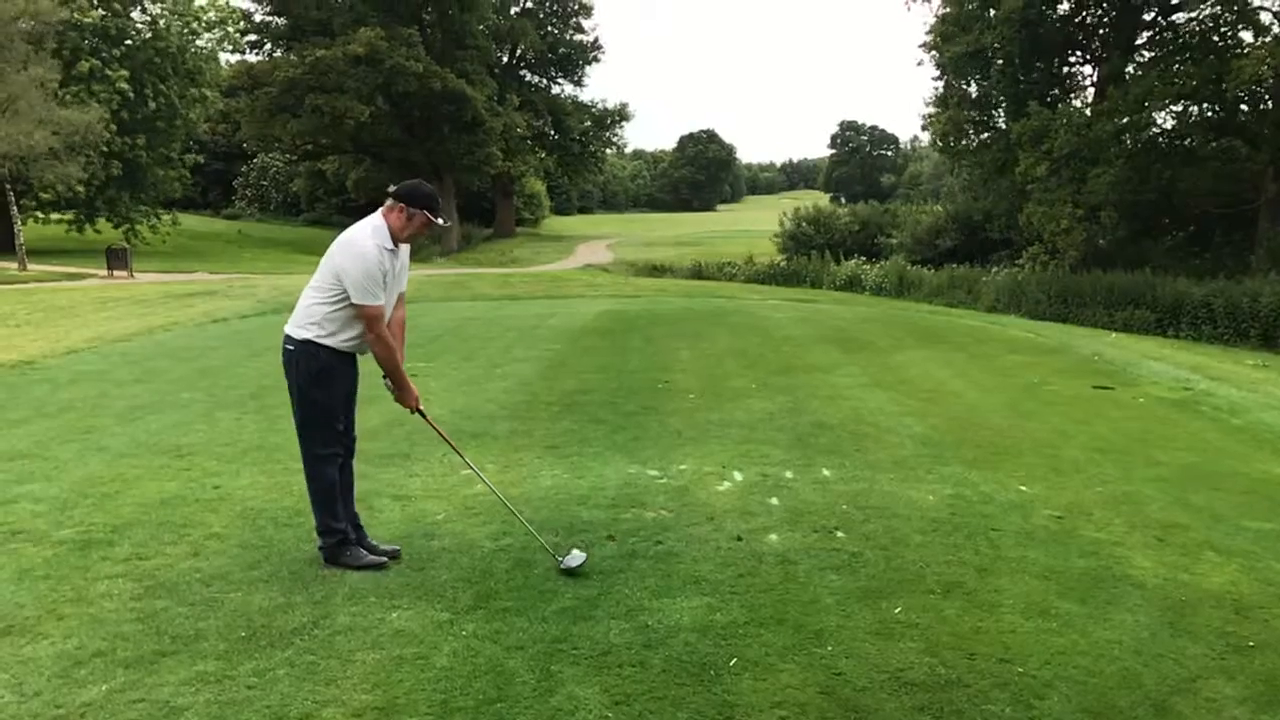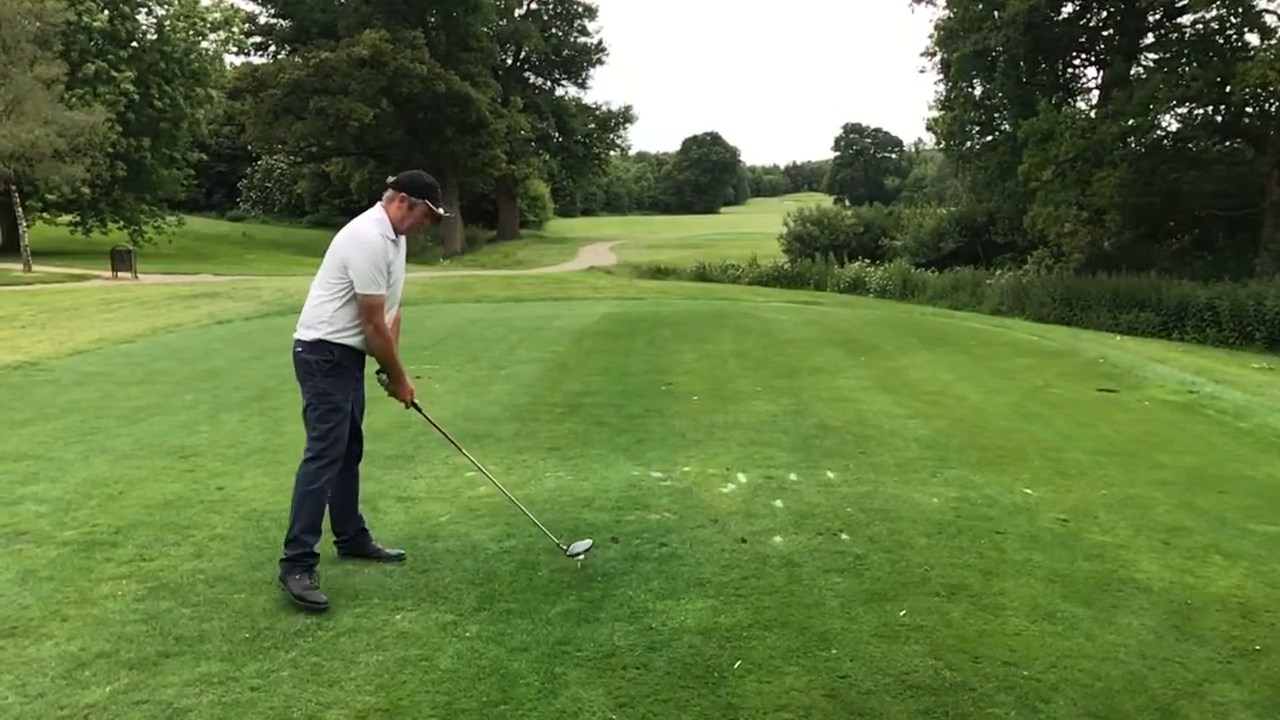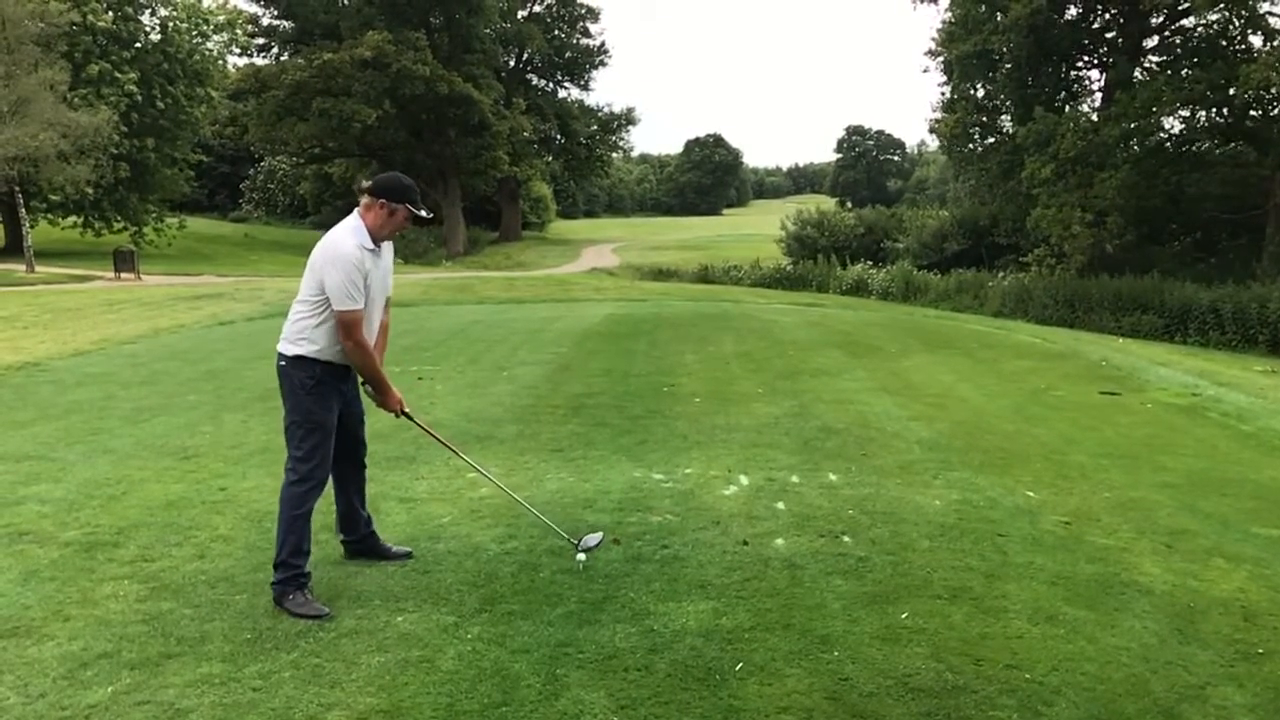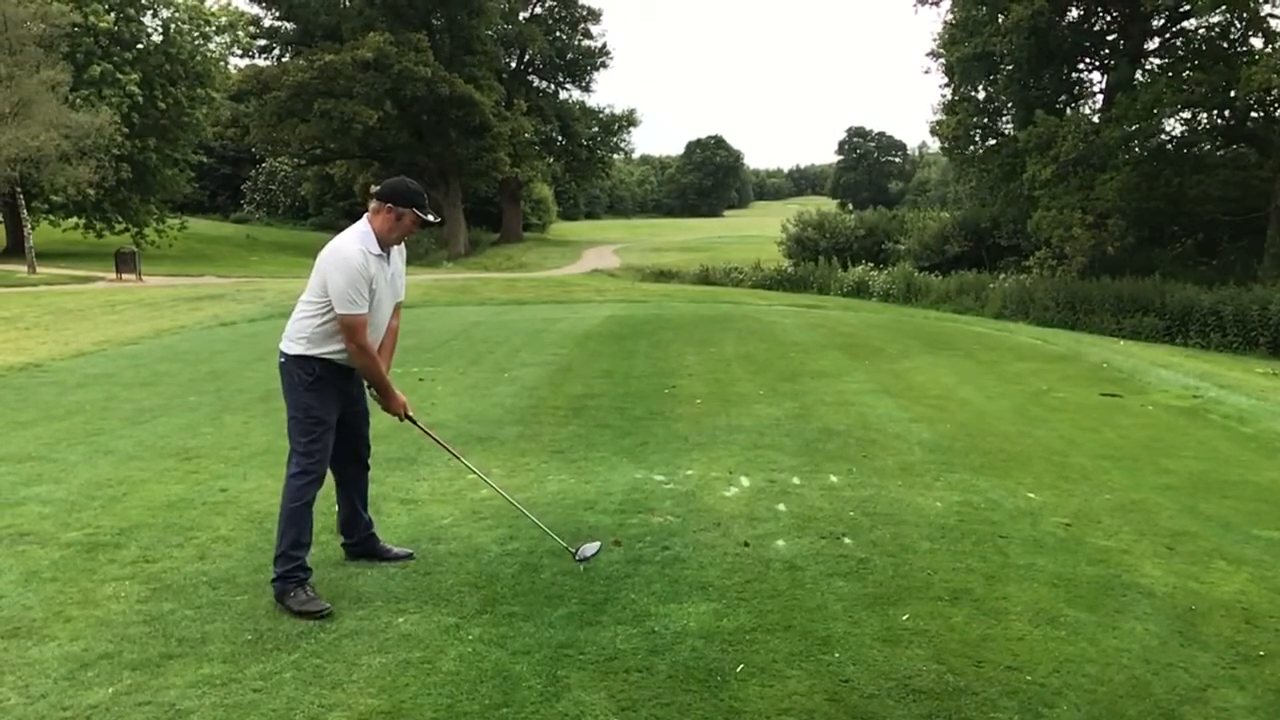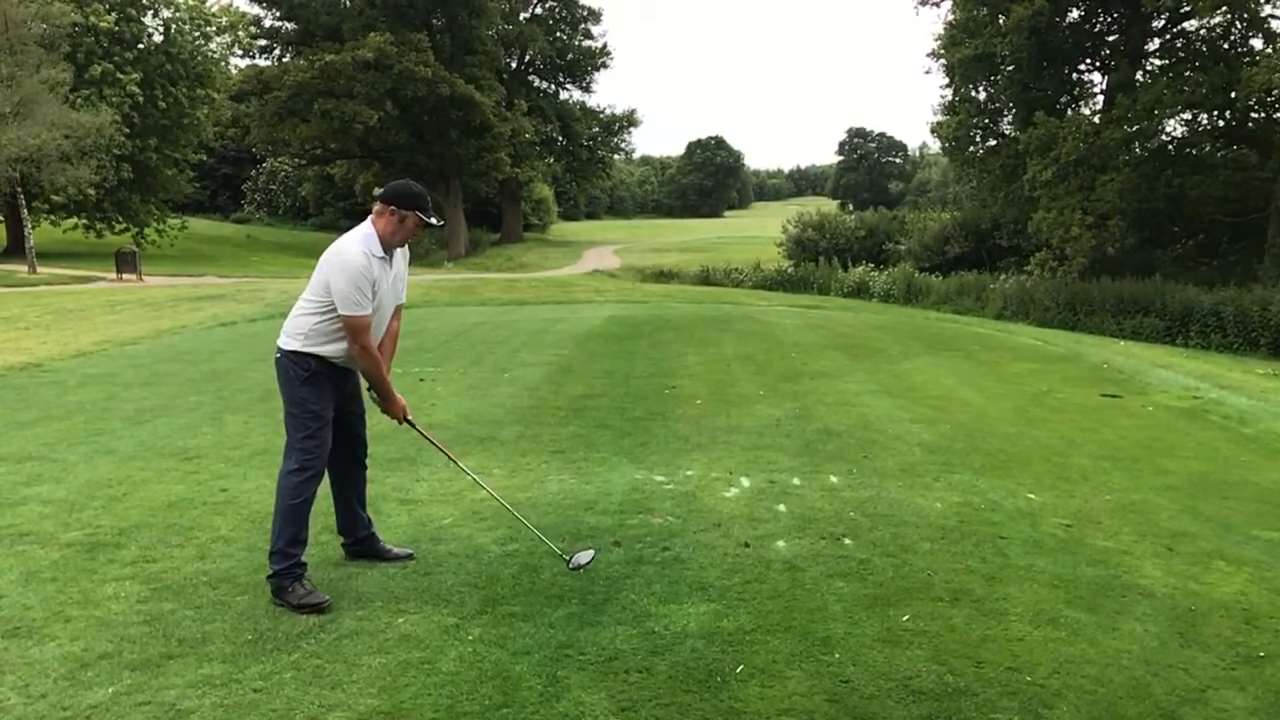
dt=1s
person 1, frame 1
left shoulder: (398, 244)
right shoulder: (365, 249)
left elbow: (395, 310)
right elbow: (376, 331)
left wrist: (399, 374)
right wrist: (403, 385)
left hip: (339, 352)
right hip: (313, 351)
left knee: (342, 447)
right knee: (323, 449)
left ankle: (350, 534)
right ankle: (335, 543)
person 1, frame 2
left shoulder: (394, 237)
right shoulder: (368, 239)
left elbow: (392, 311)
right elbow: (374, 322)
left wrist: (392, 370)
right wrist: (399, 378)
left hip: (345, 354)
right hip: (325, 353)
left knee: (348, 451)
right knee: (325, 452)
left ankle: (351, 537)
right ankle: (297, 562)
person 1, frame 3
left shoulder: (382, 244)
right shoulder: (345, 251)
left elbow: (380, 313)
right elbow: (352, 337)
left wrist: (377, 375)
right wrist: (384, 388)
left hip: (339, 366)
right hip: (308, 366)
left knee: (351, 456)
right knee: (308, 470)
left ankle: (359, 538)
right ankle: (289, 581)
person 1, frame 4
left shoulder: (394, 250)
right shoulder: (350, 256)
left elbow: (390, 317)
right elbow: (357, 341)
left wrist: (382, 377)
right wrist: (388, 393)
left hip: (345, 366)
right hip: (310, 365)
left knee: (354, 457)
right knee: (308, 466)
left ankle: (359, 539)
right ankle: (290, 579)
person 1, frame 5
left shoulder: (398, 253)
right shoulder: (354, 258)
left elbow: (391, 320)
right elbow: (361, 343)
left wrist: (383, 380)
right wrist: (388, 396)
left hip: (340, 364)
right hip: (306, 362)
left knee: (351, 454)
right knee: (306, 462)
left ankle: (358, 539)
right ankle: (285, 574)
